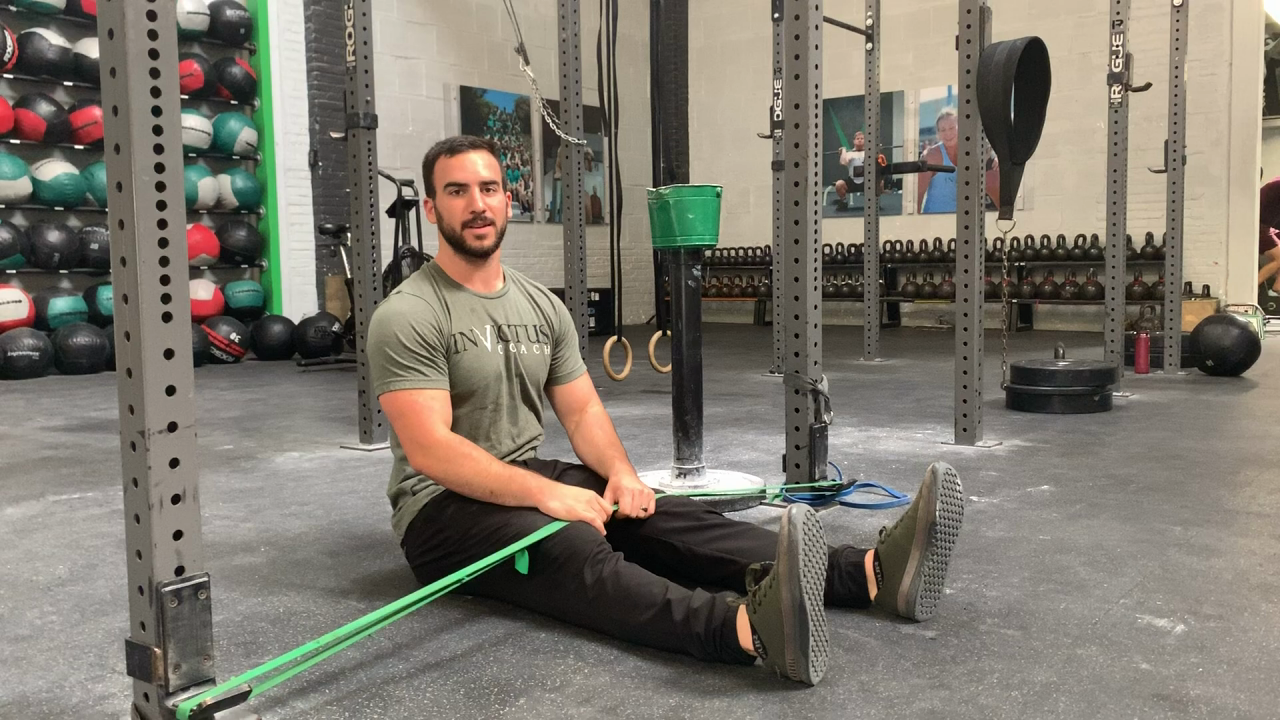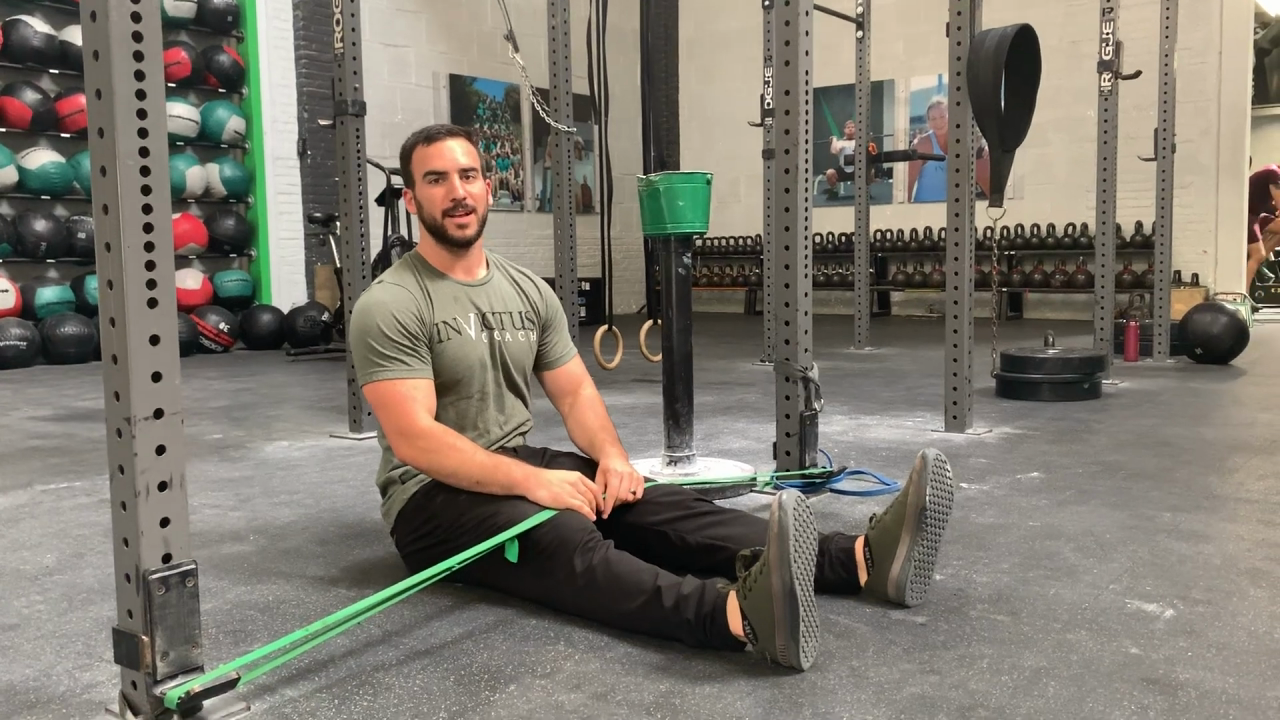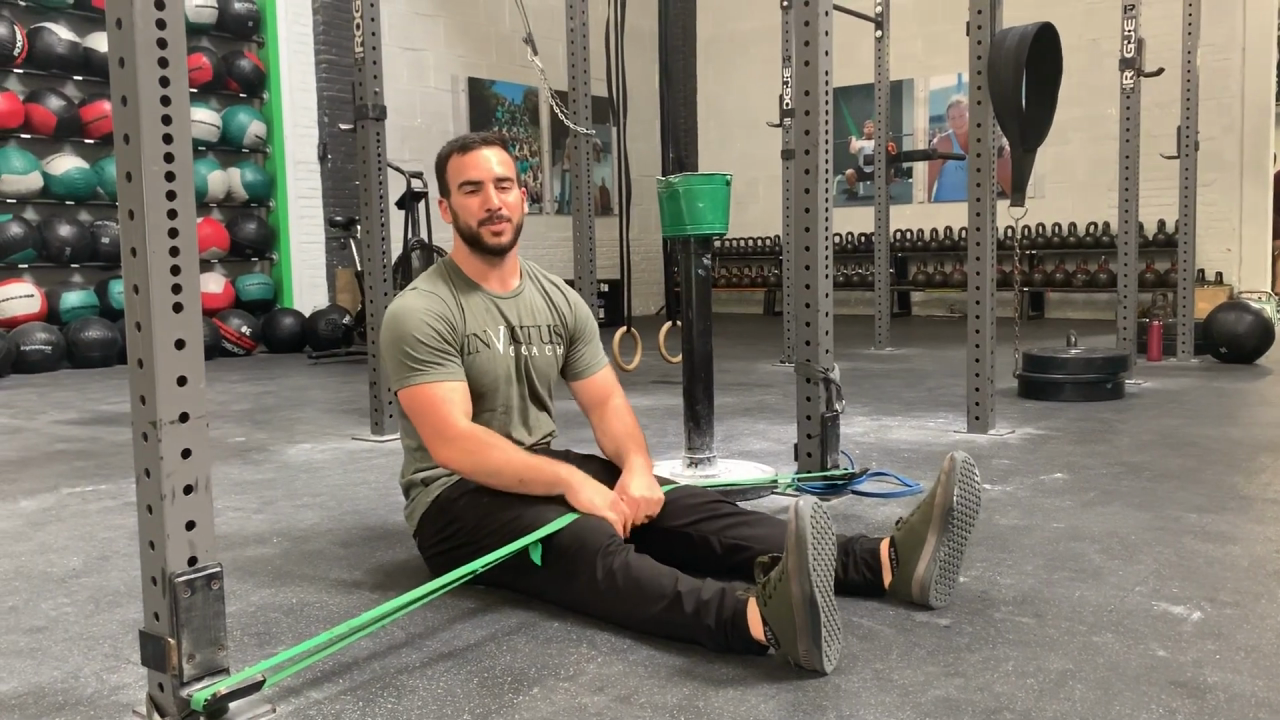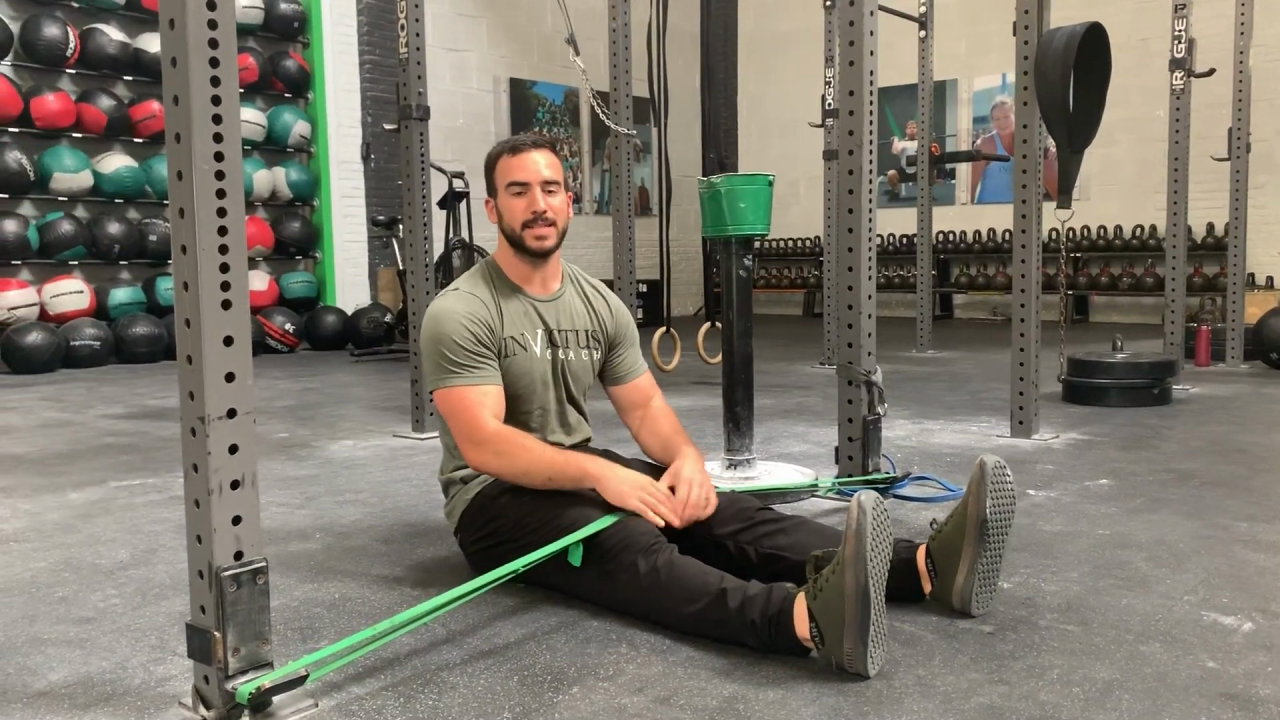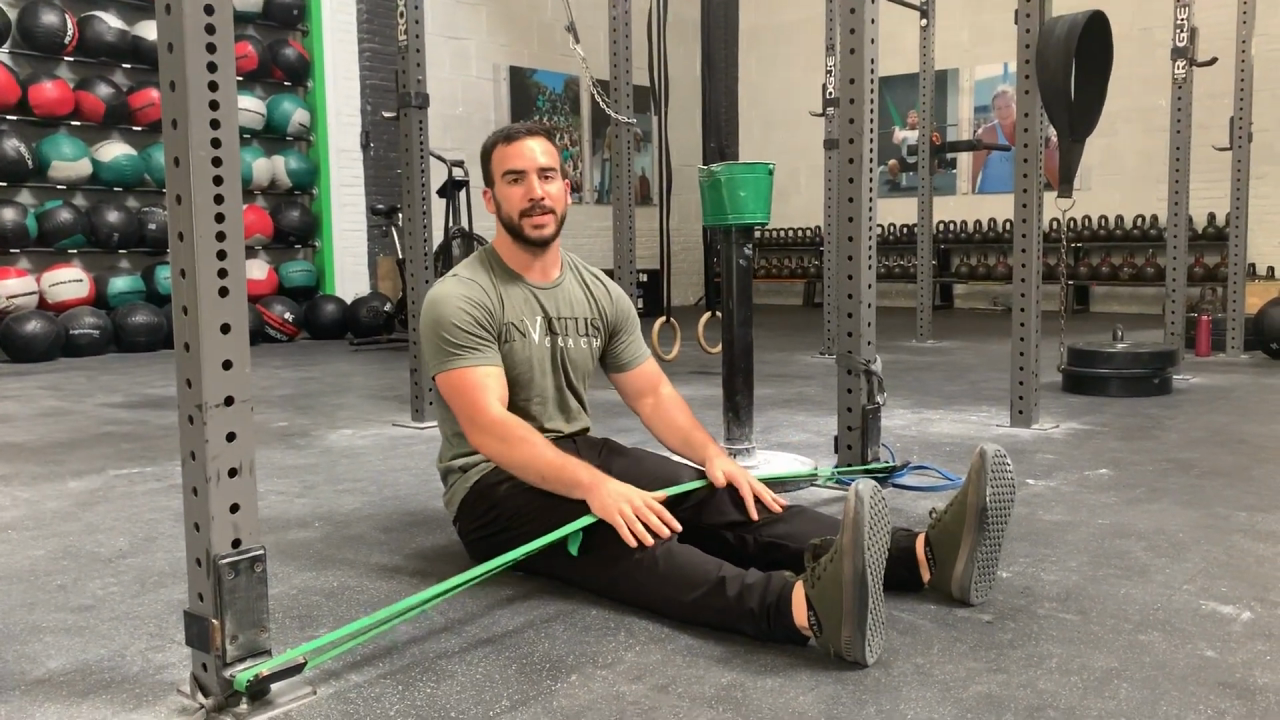
dt=1s
person 1, frame 1
left shoulder: (540, 304)
right shoulder: (407, 316)
left elbow: (580, 410)
right elbow: (429, 449)
left wrist: (619, 472)
right wrist: (546, 494)
left hip: (529, 478)
right hip: (444, 508)
left knee: (669, 519)
right knee: (576, 552)
left ankle: (869, 572)
right ankle: (747, 627)
person 1, frame 2
left shoulder: (528, 289)
right shoulder: (390, 307)
left elbow: (575, 392)
right elbow: (416, 439)
left wrist: (612, 455)
right wrist: (533, 482)
left hip: (519, 465)
right hip: (434, 497)
left knee: (662, 507)
right knee: (567, 540)
left ankle: (861, 559)
right ankle: (738, 613)
person 1, frame 3
left shoulder: (557, 298)
right shoulder: (419, 313)
left elbow: (606, 402)
right elbow: (453, 445)
left wrist: (637, 467)
right wrist: (572, 483)
left hip: (539, 473)
right hip: (455, 498)
left knee: (683, 508)
right knee: (589, 544)
left ankle: (884, 560)
right ankle: (759, 617)
person 1, frame 4
left shoulder: (599, 302)
right shoulder: (461, 313)
left elbow: (645, 407)
right elbow: (483, 444)
left wrist: (685, 460)
right wrist: (602, 472)
left hip: (579, 472)
right hip: (497, 496)
left knee: (723, 514)
right knee: (630, 544)
left ankle: (922, 566)
right ankle: (806, 617)
person 1, frame 5
left shoulder: (599, 291)
right shoulder: (460, 299)
left elbow: (651, 393)
right elbow: (488, 427)
left wrist: (712, 455)
right wrist: (597, 487)
left hip: (578, 455)
right hip: (493, 484)
left knee: (717, 502)
right knee: (627, 532)
left ankle: (923, 554)
right ankle: (804, 605)
